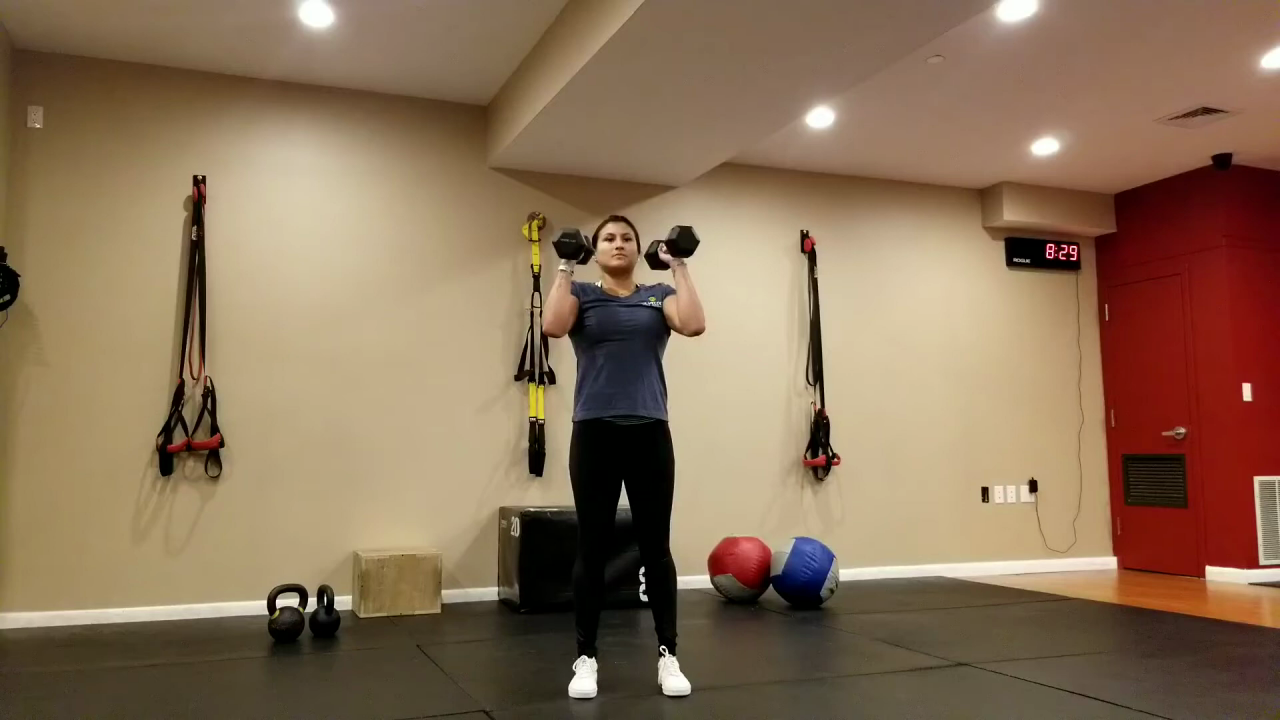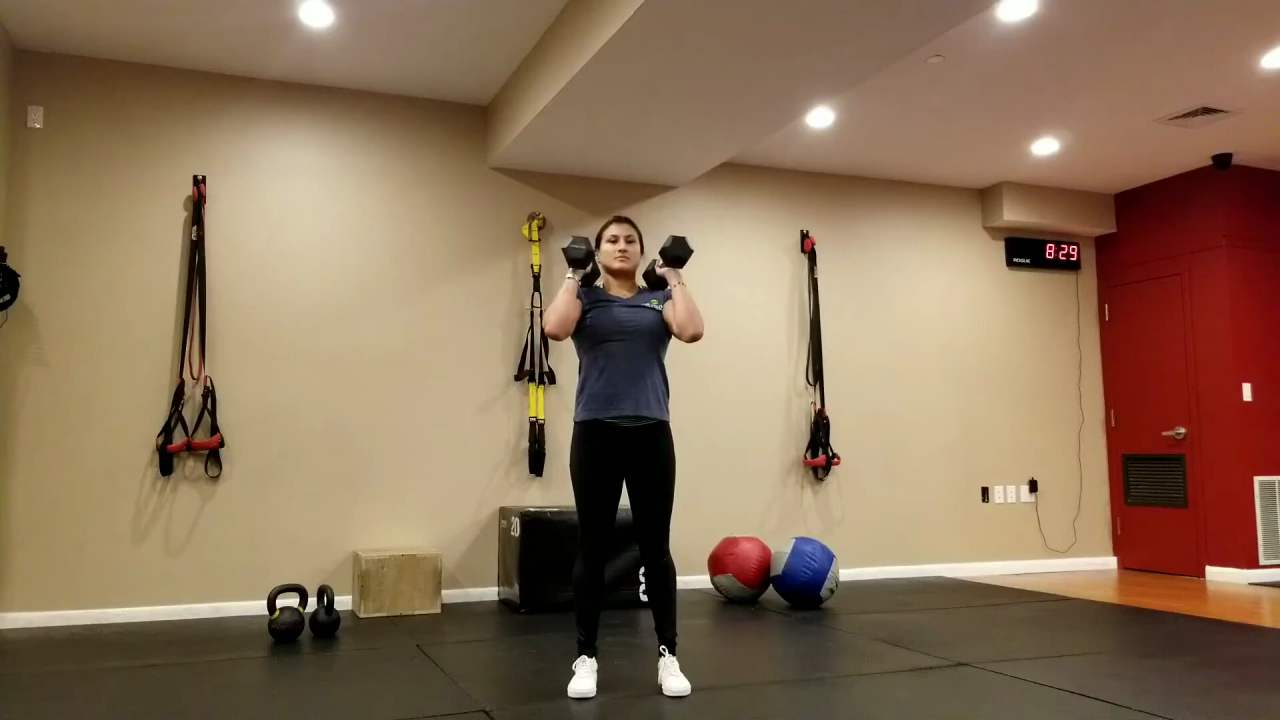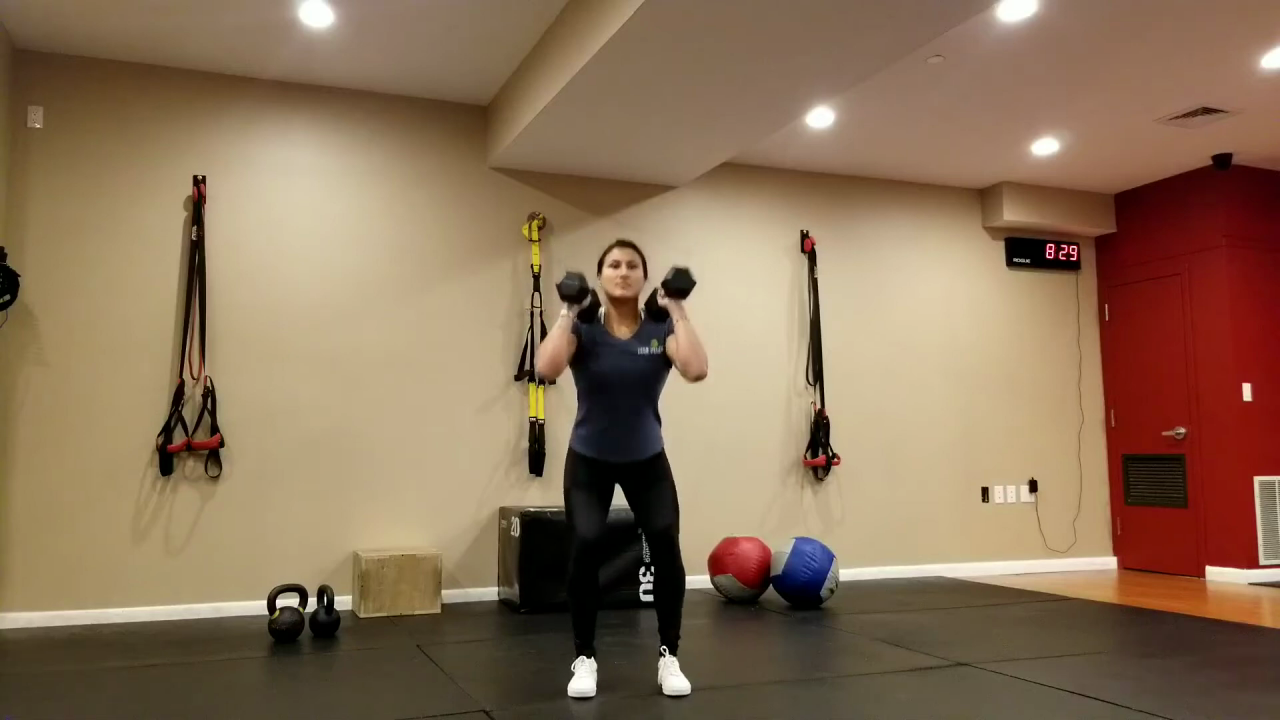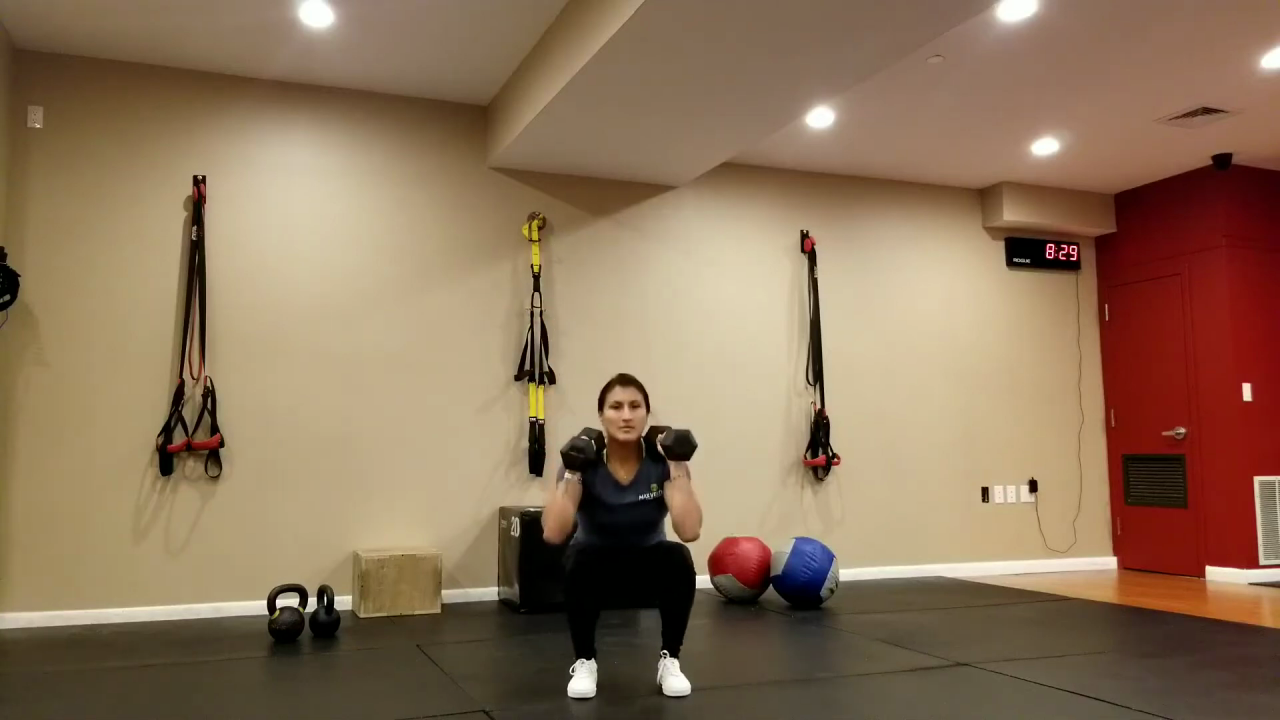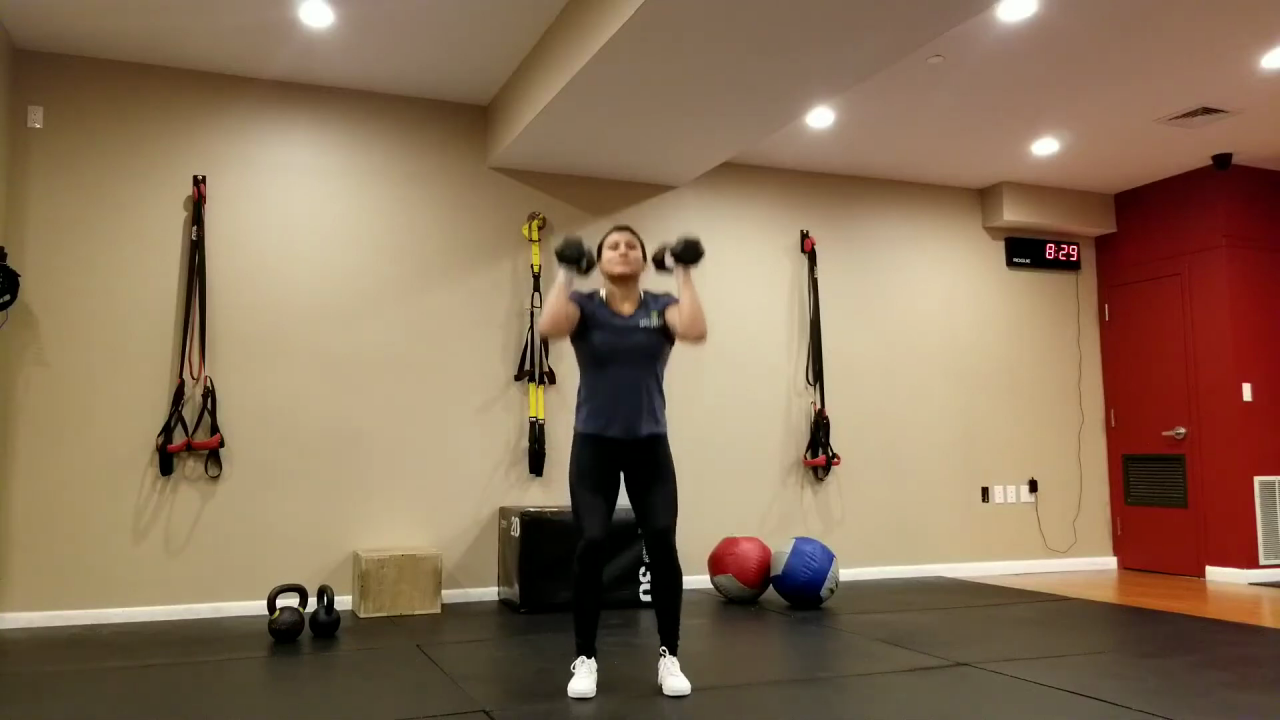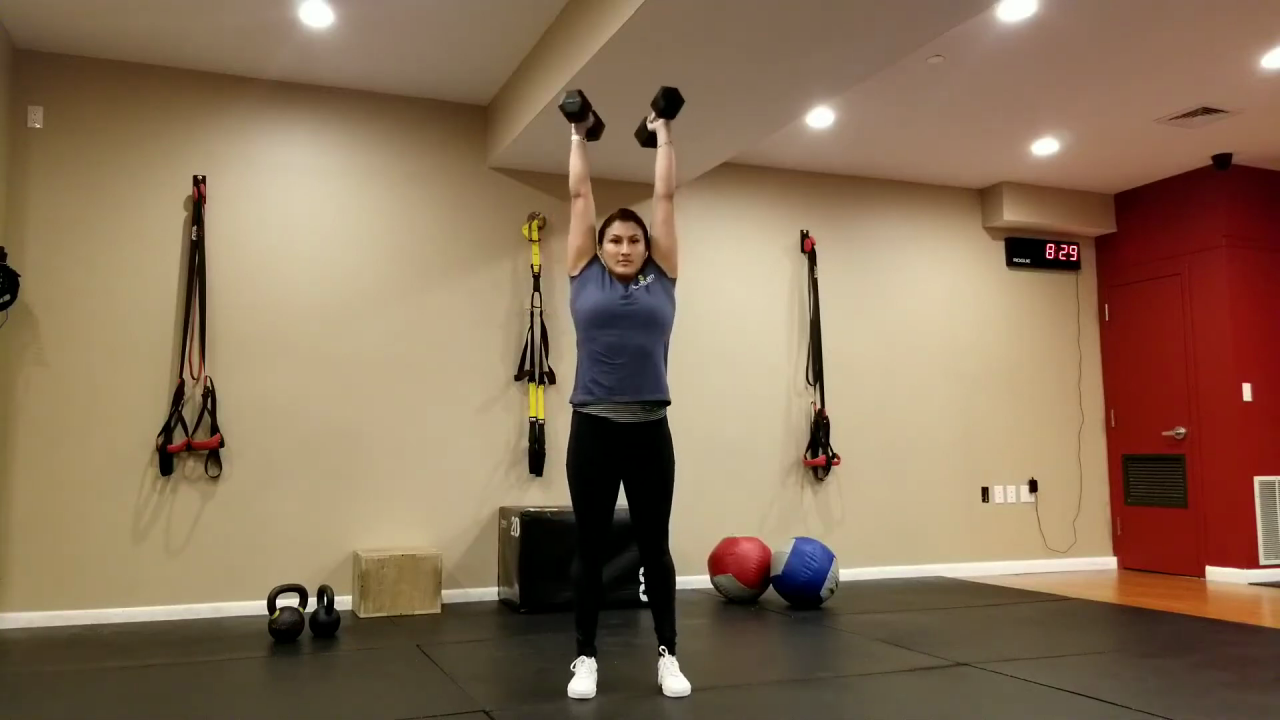
dt=0.5s
person 1, frame 1
left shoulder: (658, 295)
right shoulder: (582, 295)
left elbow: (694, 324)
right elbow: (552, 325)
left wrist: (679, 267)
right wrist: (565, 266)
left hip: (649, 433)
right hip: (594, 433)
left knee: (655, 545)
right knee: (592, 545)
left ankle: (668, 655)
right ankle: (586, 658)
person 1, frame 2
left shoulder: (660, 298)
right shoulder: (585, 298)
left elbow: (692, 331)
right elbow: (554, 328)
left wrist: (675, 278)
right wrist: (573, 276)
left hip: (650, 433)
right hip: (596, 433)
left knee: (655, 546)
right knee: (592, 546)
left ankle: (668, 656)
right ankle: (586, 658)
person 1, frame 3
left shoulder: (661, 329)
right shoulder: (583, 328)
left elbow: (697, 369)
right elbow: (546, 369)
left wrist: (677, 311)
right wrist: (568, 311)
left hip: (646, 460)
right hip: (589, 461)
left knee: (665, 545)
right knee: (585, 544)
left ankle: (668, 656)
right ankle: (584, 658)
person 1, frame 4
left shoulder: (662, 463)
left elbow: (689, 531)
right elbow: (553, 534)
left wrist: (678, 468)
right wrist: (572, 474)
left hip: (646, 558)
right hip: (596, 558)
left knee: (678, 561)
right knee: (579, 564)
left ankle: (669, 660)
right ankle: (584, 662)
person 1, frame 5
left shoulder: (661, 308)
right shoulder: (586, 309)
left elbow: (697, 331)
right elbow: (548, 329)
left wrist: (684, 277)
right wrist: (566, 273)
left hip: (648, 443)
right hip: (595, 442)
left knee: (662, 544)
right knee: (591, 543)
left ankle: (669, 657)
right ankle: (585, 659)
person 1, frame 6
left shoulder: (660, 280)
right shoulder: (585, 277)
left elbow: (665, 196)
right elbow: (579, 195)
left wrist: (663, 135)
right wrist: (578, 136)
left hip: (649, 430)
right hip: (593, 429)
left knee: (654, 547)
right knee: (590, 548)
left ankle: (667, 656)
right ankle: (585, 658)
